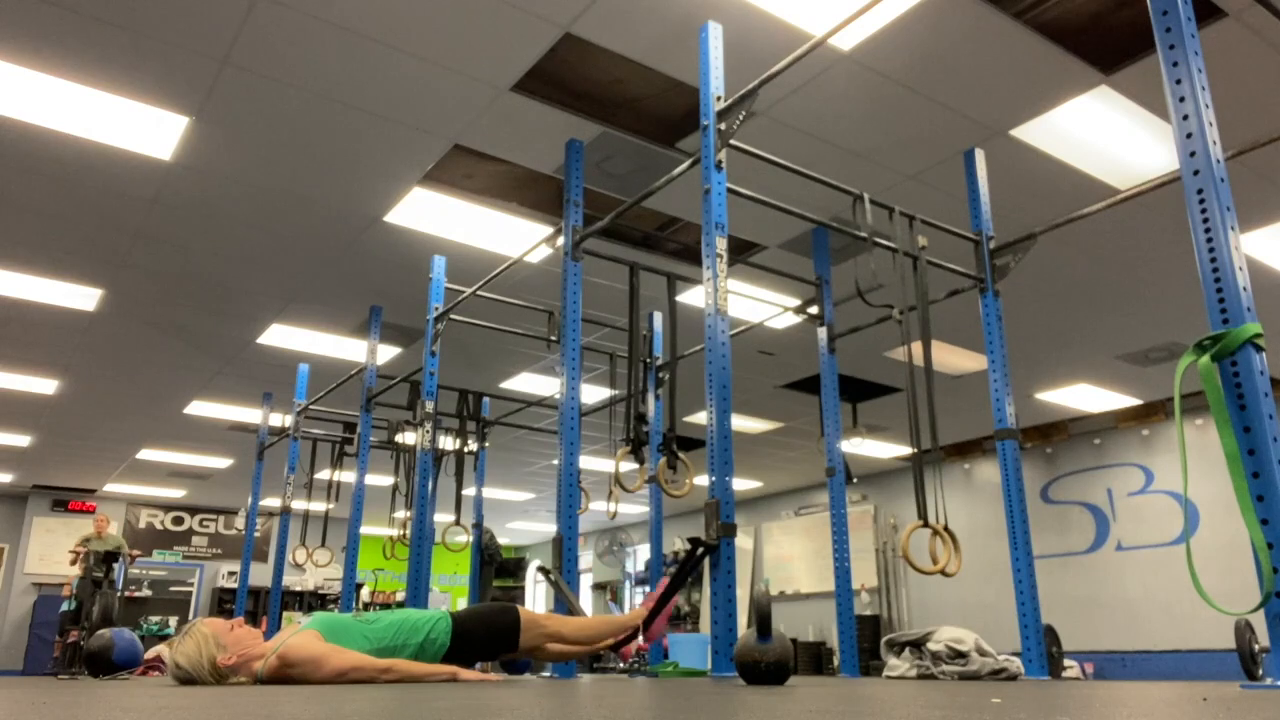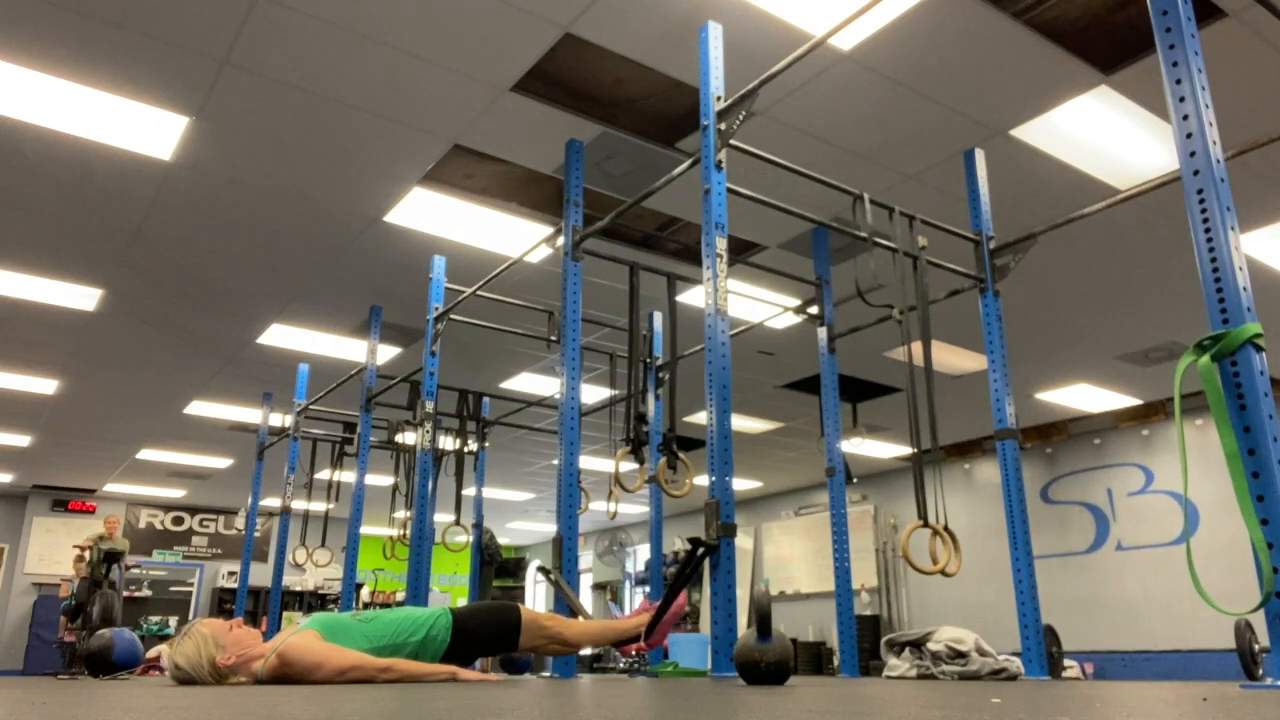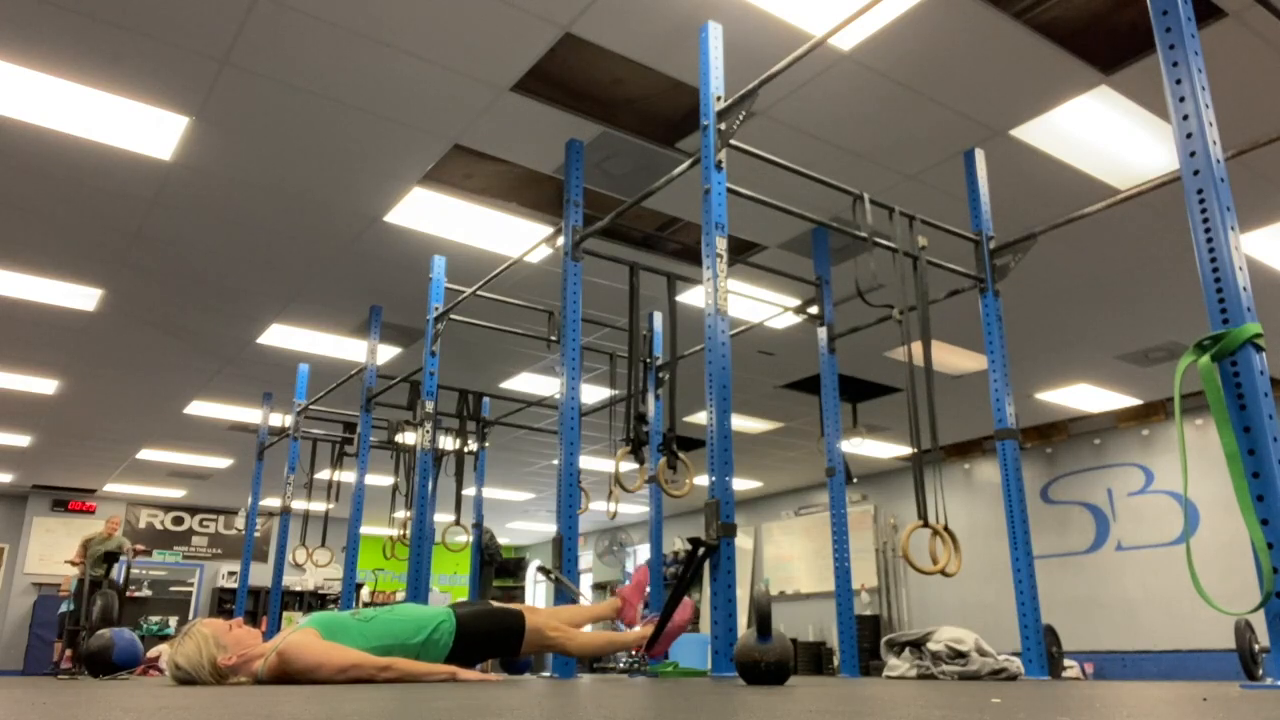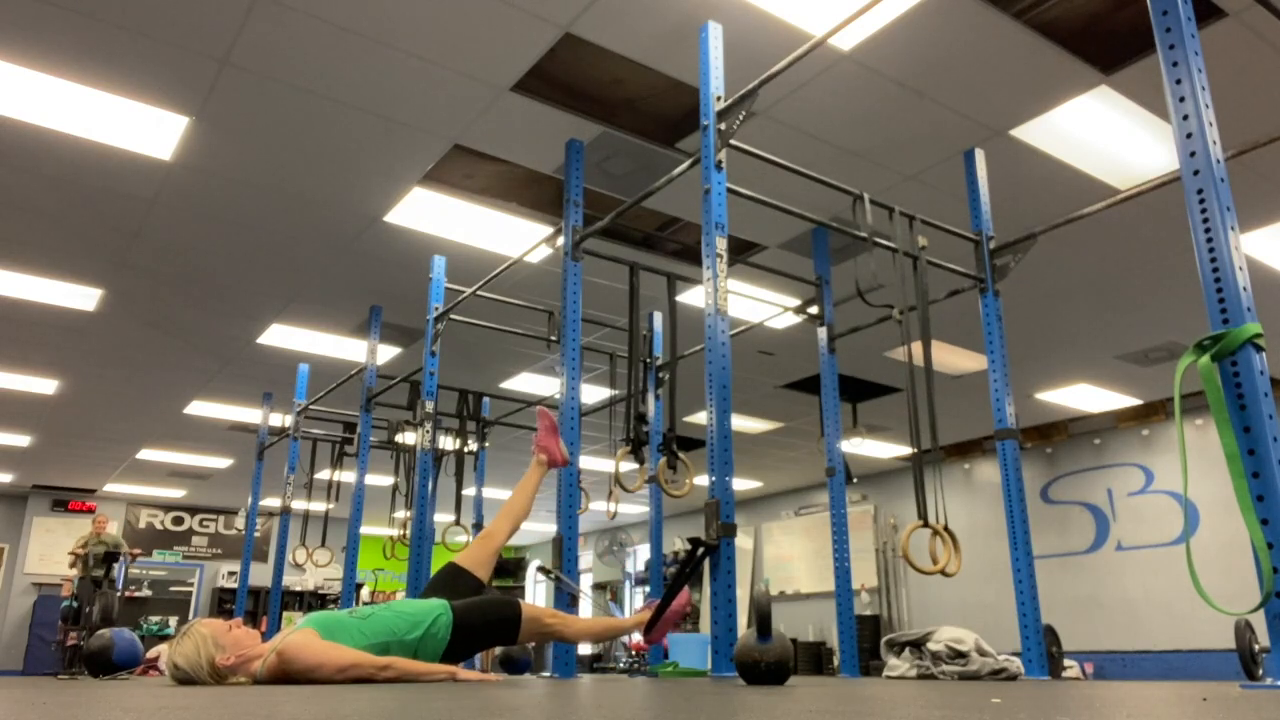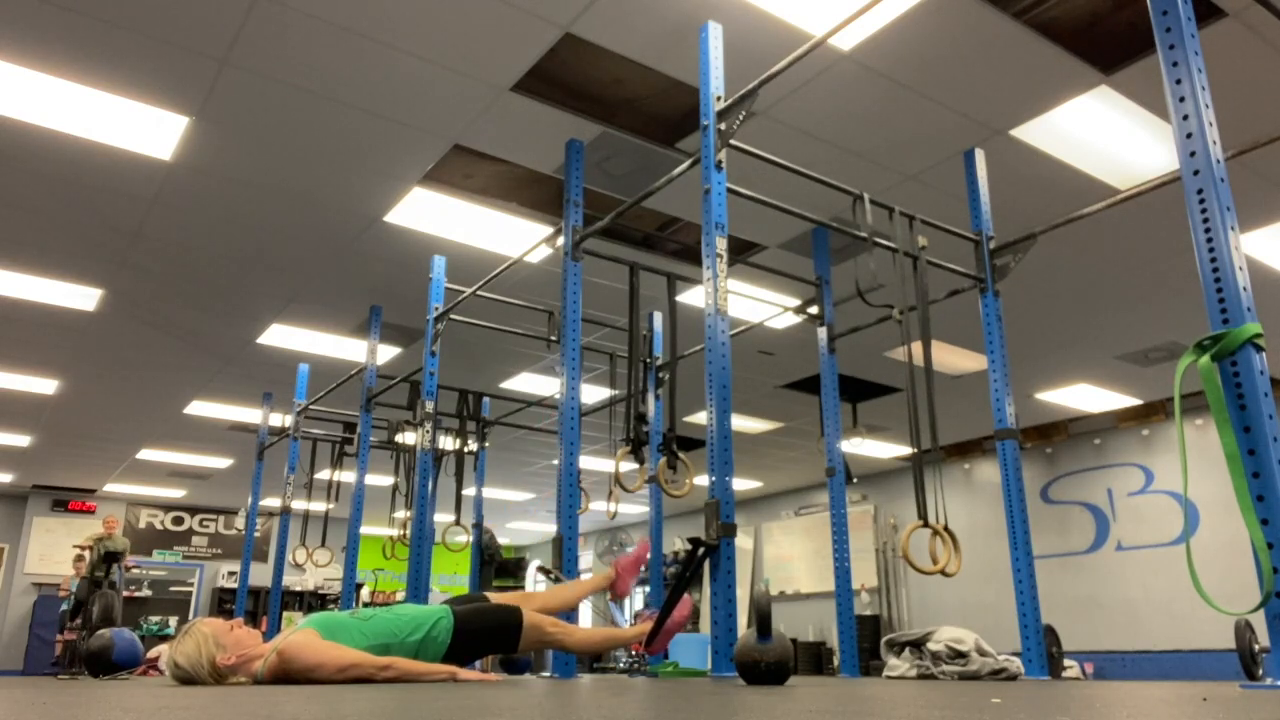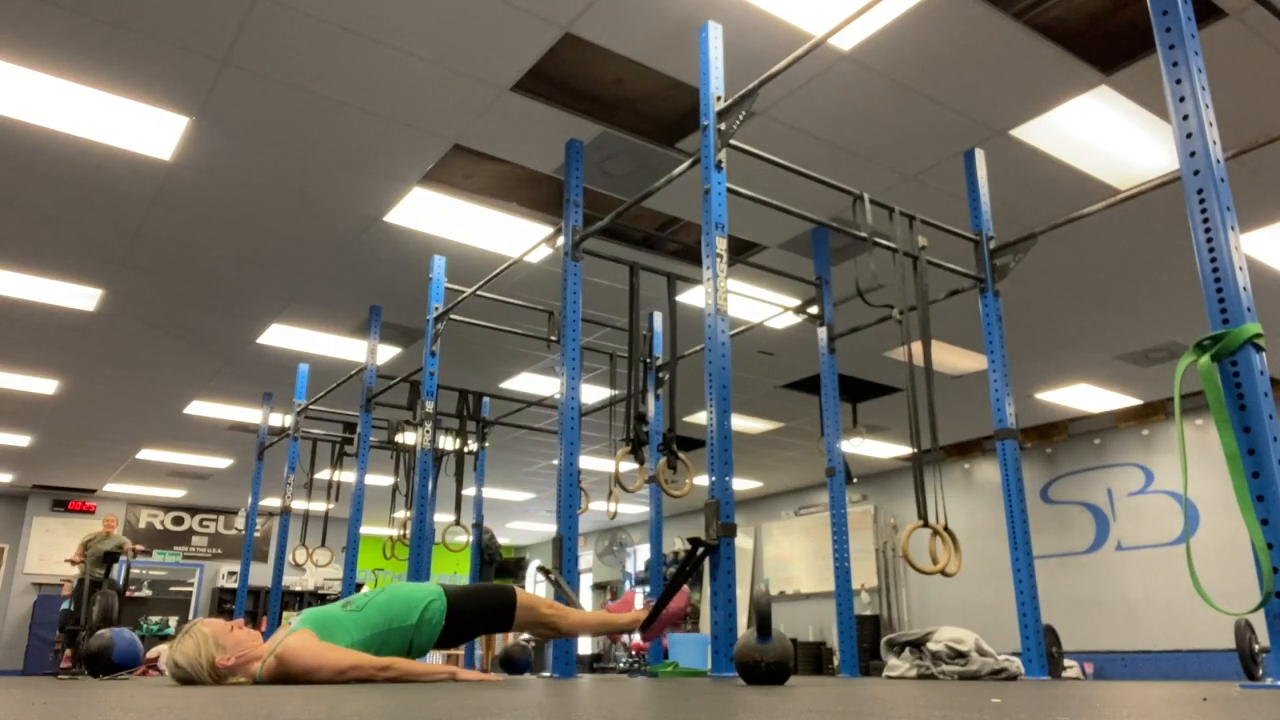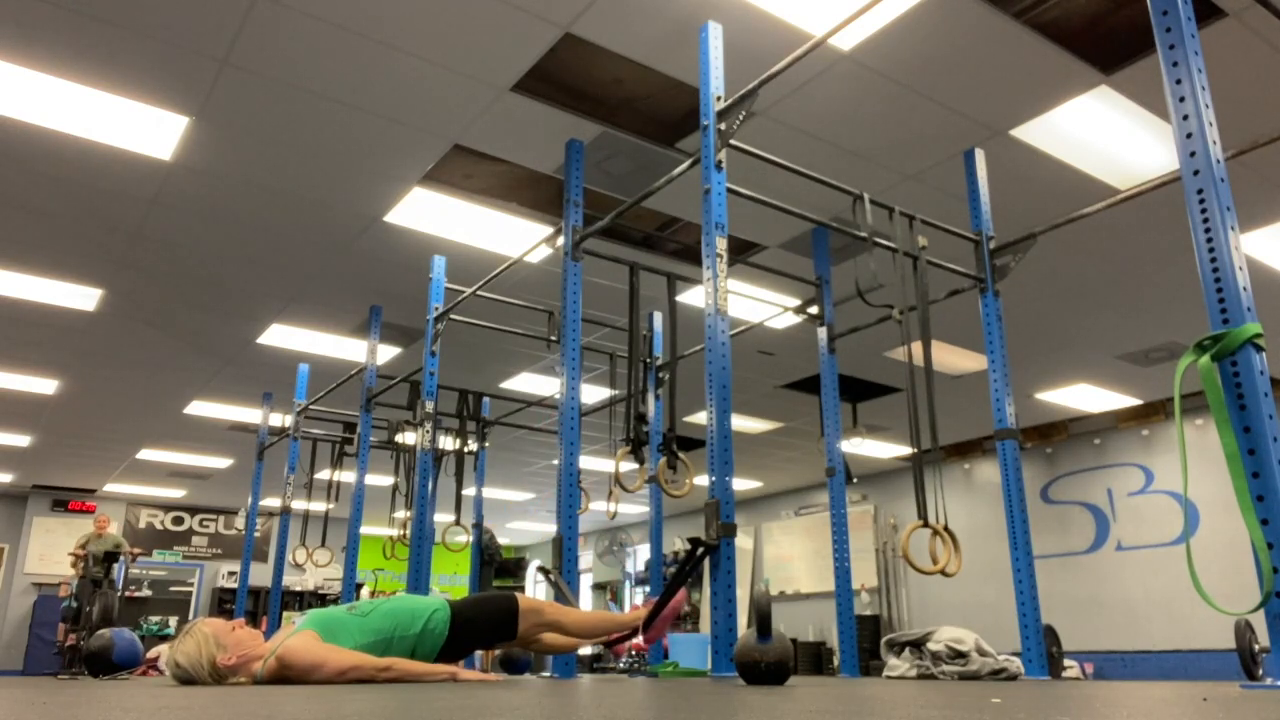
dt=0.7s
person 1, frame 1
left shoulder: (270, 656)
right shoulder: (290, 656)
right elbow: (380, 670)
right wrist: (456, 673)
left hip: (436, 633)
right hip: (443, 637)
left knee: (536, 645)
right knee: (544, 625)
left ankle: (611, 645)
right ankle: (639, 618)
person 1, frame 2
left shoulder: (275, 653)
right shoulder: (289, 658)
right elbow: (381, 668)
right wrist: (457, 673)
left hip: (433, 626)
right hip: (443, 635)
left knee: (539, 634)
right knee: (547, 626)
left ankle: (629, 629)
right ankle: (642, 628)
person 1, frame 3
left shoulder: (277, 651)
right shoulder: (289, 656)
right elbow: (381, 668)
right wrist: (456, 673)
left hip: (436, 622)
right hip: (442, 638)
left knee: (534, 616)
right knee: (547, 631)
left ankle: (619, 606)
right ankle: (646, 635)
person 1, frame 4
left shoulder: (275, 651)
right shoulder: (289, 657)
right elbow: (382, 668)
right wrist: (458, 674)
left hip: (424, 613)
right hip: (441, 631)
left knee: (492, 538)
right knee: (549, 620)
left ankle: (543, 459)
right ankle: (644, 621)
person 1, frame 5
left shoulder: (275, 650)
right shoulder: (289, 655)
right elbow: (380, 668)
right wrist: (455, 673)
left hip: (430, 621)
right hip: (439, 636)
left knee: (527, 601)
right knee: (547, 627)
left ankle: (613, 576)
right ankle: (646, 633)
person 1, frame 6
left shoulder: (275, 651)
right shoulder: (289, 659)
right elbow: (380, 669)
right wrist: (456, 674)
left hip: (425, 606)
right hip: (434, 613)
left knee: (535, 616)
right knee: (545, 613)
left ankle: (614, 618)
right ankle: (642, 621)
person 1, frame 7
left shoulder: (276, 650)
right shoulder: (290, 659)
right elbow: (381, 668)
right wrist: (457, 675)
left hip: (432, 616)
right hip: (438, 628)
left knee: (528, 634)
right knee: (544, 612)
left ankle: (613, 636)
right ankle: (642, 620)
